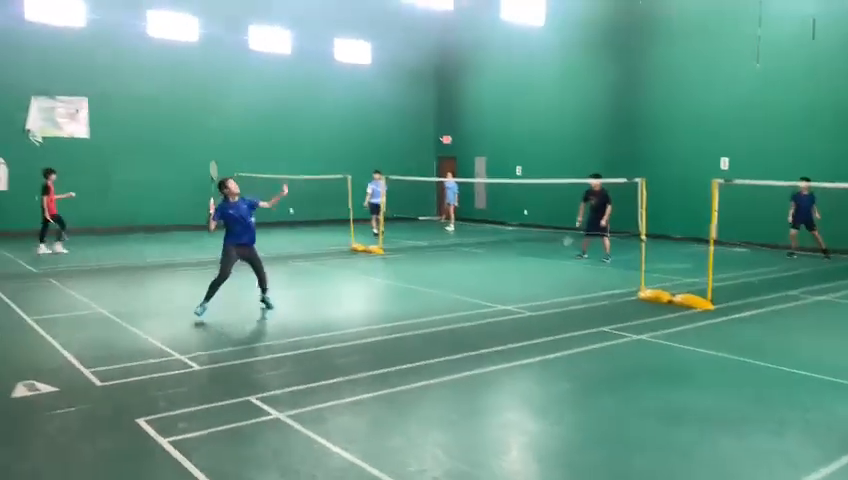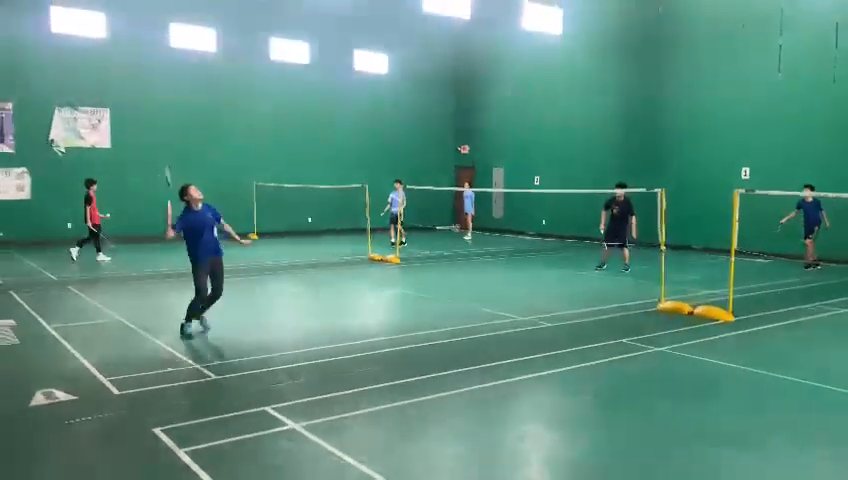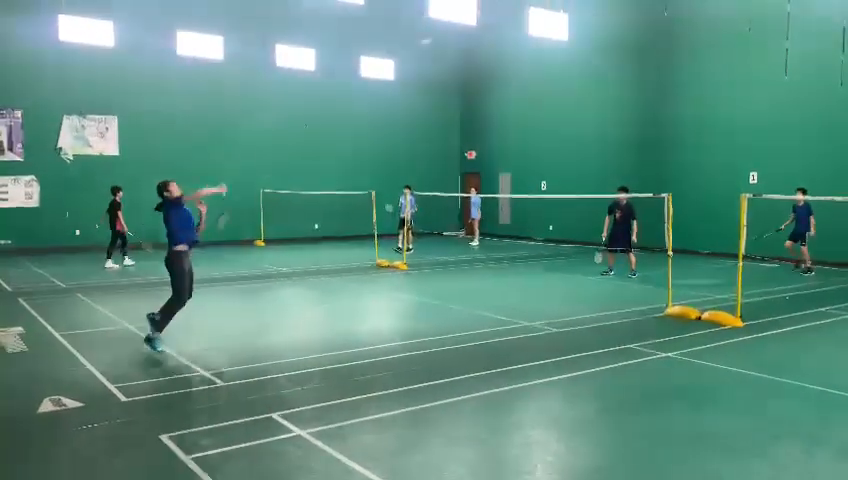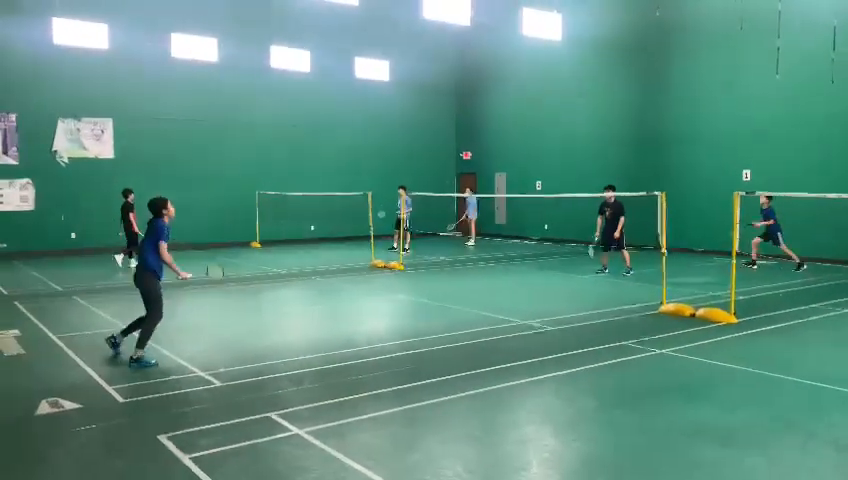
dt=0.3s
person 1, frame 1
left shoulder: (246, 202)
right shoulder: (222, 208)
left elbow: (268, 204)
right elbow: (210, 228)
left wrist: (282, 195)
right wrist: (211, 213)
left hip: (248, 246)
right hip: (231, 246)
left knee: (261, 273)
right knee: (223, 275)
left ankle: (264, 296)
right ankle: (204, 304)
person 1, frame 2
left shoulder: (209, 209)
right shoulder: (184, 217)
left elbow: (224, 226)
right elbow: (169, 235)
left wrist: (239, 240)
right wrist: (169, 219)
left hip: (215, 257)
right hip: (199, 260)
left knee: (217, 292)
right knee: (201, 294)
left ankle: (199, 314)
right ankle: (187, 324)
person 1, frame 3
left shoulder: (180, 211)
right shoulder: (171, 205)
left elbow: (196, 233)
right elbow: (197, 195)
left wrist: (202, 215)
right wrist: (217, 189)
left hip: (183, 257)
right hip: (177, 257)
left knee: (185, 296)
right knee: (180, 299)
left ankle: (156, 317)
right ankle: (154, 335)
person 1, frame 4
left shoulder: (156, 226)
right shoulder: (161, 226)
right elbow: (164, 256)
right wrist: (179, 273)
left hip: (145, 275)
right hip: (147, 276)
left knee: (152, 315)
right knee: (156, 315)
left ankle: (117, 338)
right ankle: (138, 356)
